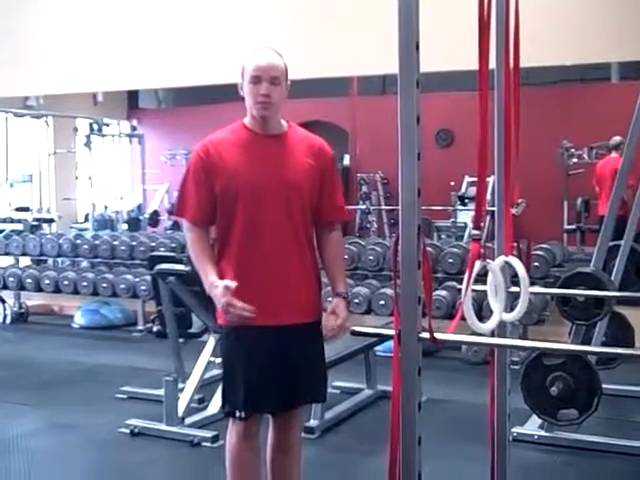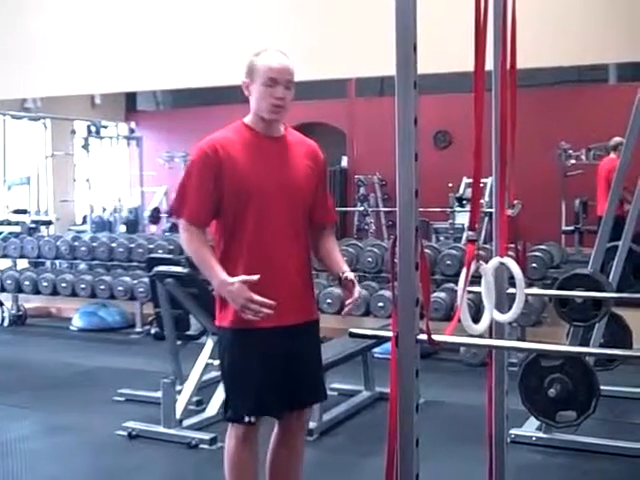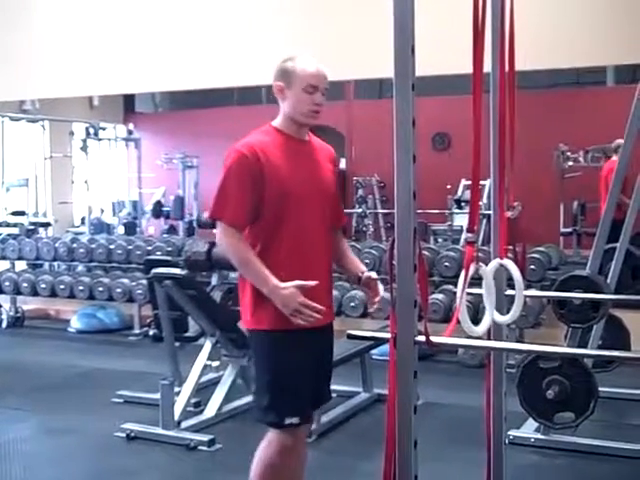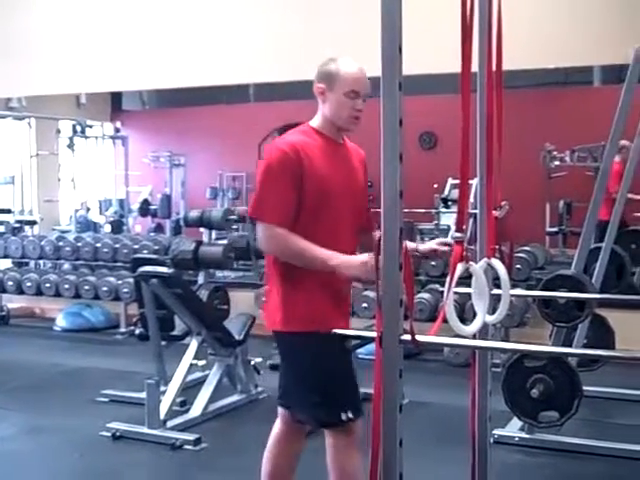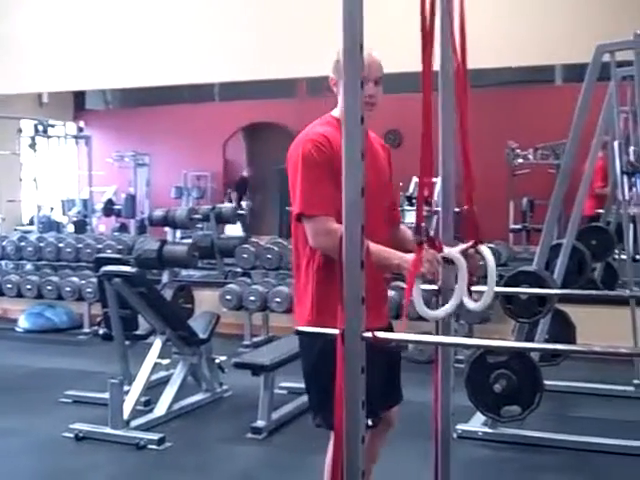
dt=0.5s
person 1, frame 1
left shoulder: (316, 151)
right shoulder: (212, 152)
left elbow: (329, 229)
right elbow: (195, 228)
left wrist: (339, 291)
right wrist: (212, 283)
left hip: (302, 312)
right hip: (244, 314)
left knee: (291, 417)
right knee: (245, 420)
person 1, frame 2
left shoulder: (310, 153)
right shoulder: (215, 151)
right elbow: (190, 229)
left wrist: (341, 271)
right wrist: (223, 282)
left hip: (300, 313)
right hip: (245, 316)
left knee: (296, 418)
right knee: (244, 424)
person 1, frame 3
left shoulder: (326, 155)
right shoulder: (250, 153)
right elbow: (228, 236)
left wrist: (360, 273)
right wrist: (276, 290)
left hip: (316, 313)
right hip: (274, 316)
left knee: (298, 425)
right knee: (286, 427)
person 1, frame 4
left shoulder: (354, 157)
right shoulder: (287, 152)
left elbow: (363, 232)
right elbow: (269, 236)
left wrist: (413, 249)
right wrist: (342, 264)
left hip: (326, 312)
right hip: (303, 314)
left knee: (294, 419)
right knee: (343, 426)
person 1, frame 5
left shoulder: (378, 146)
right shoulder: (314, 144)
right elbow: (322, 234)
left wrist: (434, 251)
right wrist: (401, 262)
left hip: (374, 311)
right hip: (332, 315)
left knee: (381, 418)
